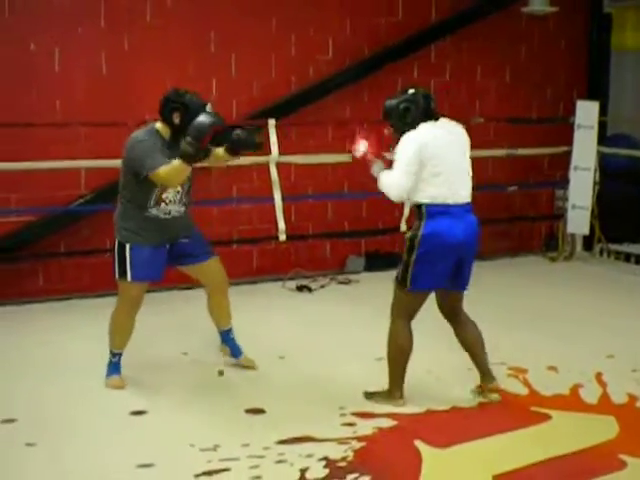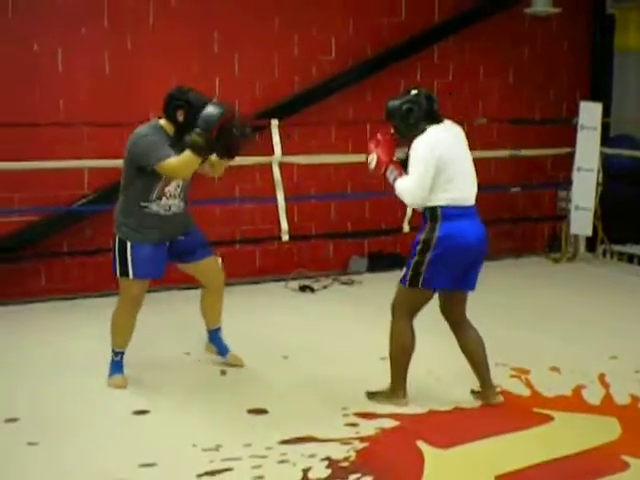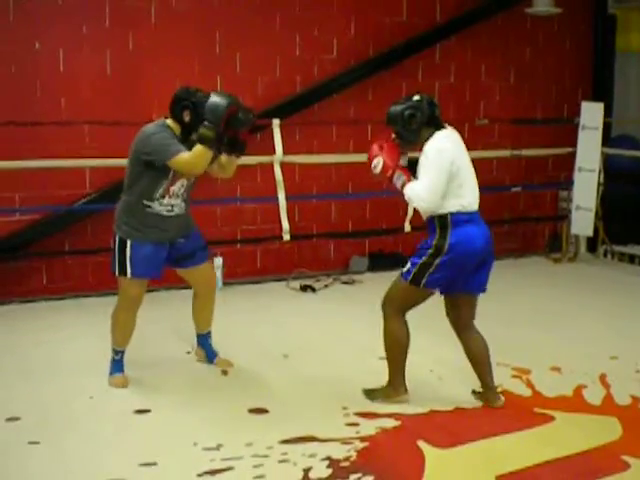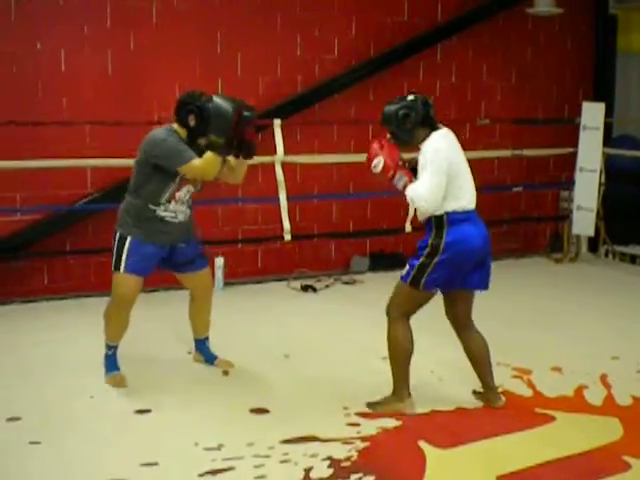
dt=0.1s
person 1, frame 1
left shoulder: (415, 139)
right shoulder: (456, 131)
left elbow: (397, 191)
left wrist: (371, 160)
left hip: (433, 230)
right hip: (466, 225)
left knee: (401, 315)
right knee: (453, 311)
left ankle: (394, 391)
right ankle: (488, 379)
person 1, frame 2
left shoulder: (428, 141)
right shoulder: (451, 131)
left elbow: (414, 196)
left wrist: (387, 166)
right wrist: (395, 159)
left hip: (444, 234)
right hip: (471, 230)
left knee: (401, 313)
right knee: (456, 318)
left ankle: (397, 390)
right ankle: (488, 389)
person 1, frame 3
left shoulder: (436, 148)
right shoulder: (449, 136)
left elbow: (425, 201)
left wrist: (393, 171)
right wrist: (398, 163)
left hip: (451, 239)
right hip: (477, 235)
left knee: (392, 307)
right knee: (462, 321)
left ankle: (396, 387)
right ankle: (490, 392)
person 1, frame 4
left shoulder: (434, 149)
right shoulder: (443, 136)
left elbow: (427, 201)
right elbow: (432, 184)
left wrist: (394, 171)
right wrist: (397, 166)
left hip: (449, 239)
right hip: (473, 234)
left knee: (396, 313)
right knee: (461, 321)
left ankle: (400, 396)
right ankle: (491, 392)
person 2, frame 1
left shoulder: (185, 138)
right shoulder: (142, 142)
left elbow: (215, 157)
right elbow: (168, 178)
left wrist: (234, 145)
right wrist: (194, 145)
left hip: (179, 229)
right hip: (139, 235)
left knee: (218, 279)
right knee: (129, 302)
left ankle: (230, 346)
right ankle: (113, 364)
person 2, frame 2
left shoulder: (186, 138)
right shoulder: (146, 138)
left elbow: (213, 169)
right elbow: (179, 169)
left wrist: (228, 146)
right wrist: (205, 137)
left hip: (179, 226)
right hip: (138, 233)
left knee: (215, 277)
right knee: (131, 299)
left ankle: (216, 343)
right ankle: (116, 363)
person 2, frame 3
left shoulder: (191, 137)
right shoulder: (153, 136)
left elbow: (224, 171)
right elbow: (192, 166)
left wrist: (234, 141)
right wrist: (213, 129)
left hip: (179, 229)
right hip: (139, 232)
left knee: (207, 284)
right knee: (130, 298)
left ankle: (205, 348)
right ankle: (117, 362)
person 2, frame 4
left shoulder: (198, 143)
right shoulder: (161, 142)
left elbow: (235, 177)
right elbow: (203, 172)
left wrist: (245, 142)
right wrist: (221, 136)
left hip: (180, 233)
right hip: (139, 231)
left knee: (204, 288)
right knee: (123, 297)
left ankle: (202, 350)
right ankle: (111, 359)
